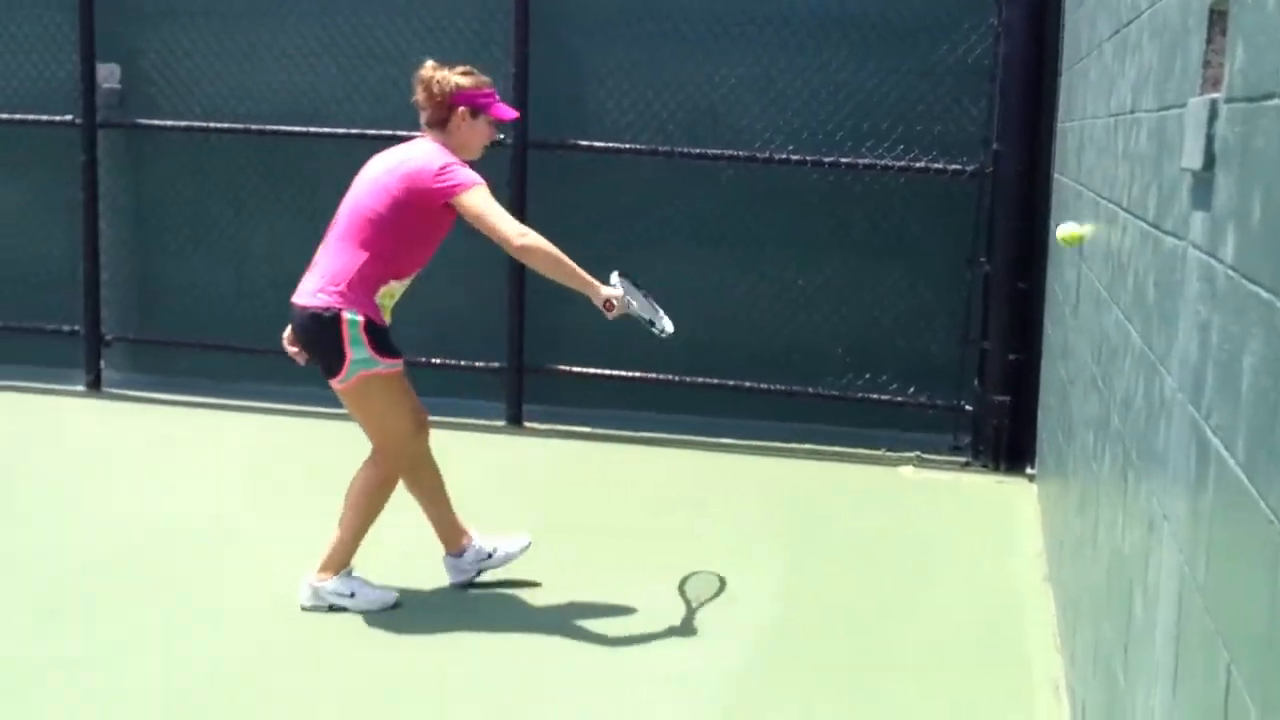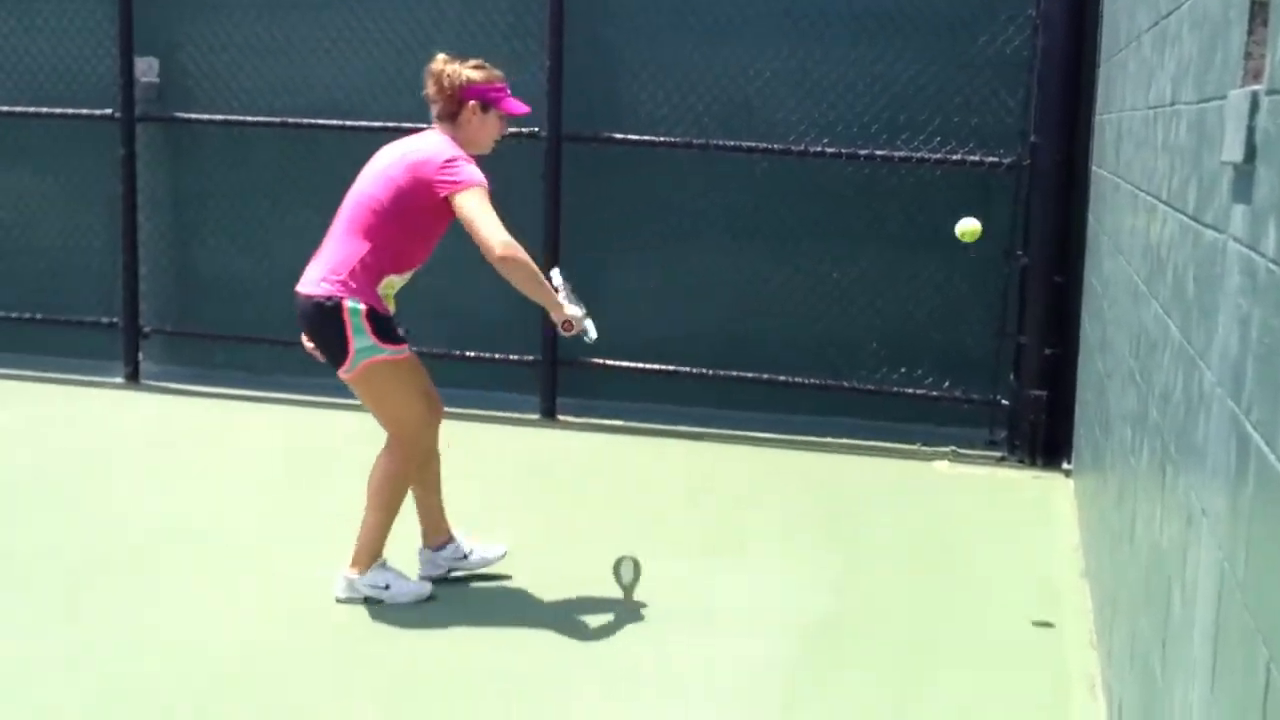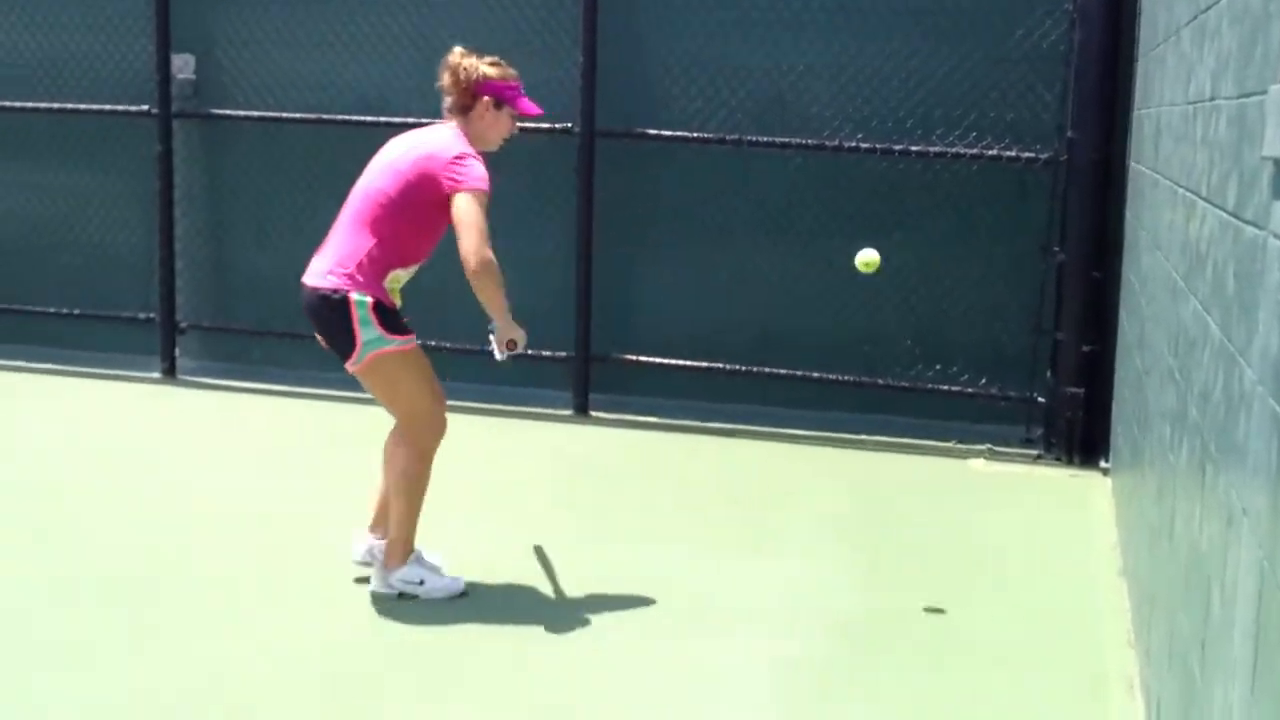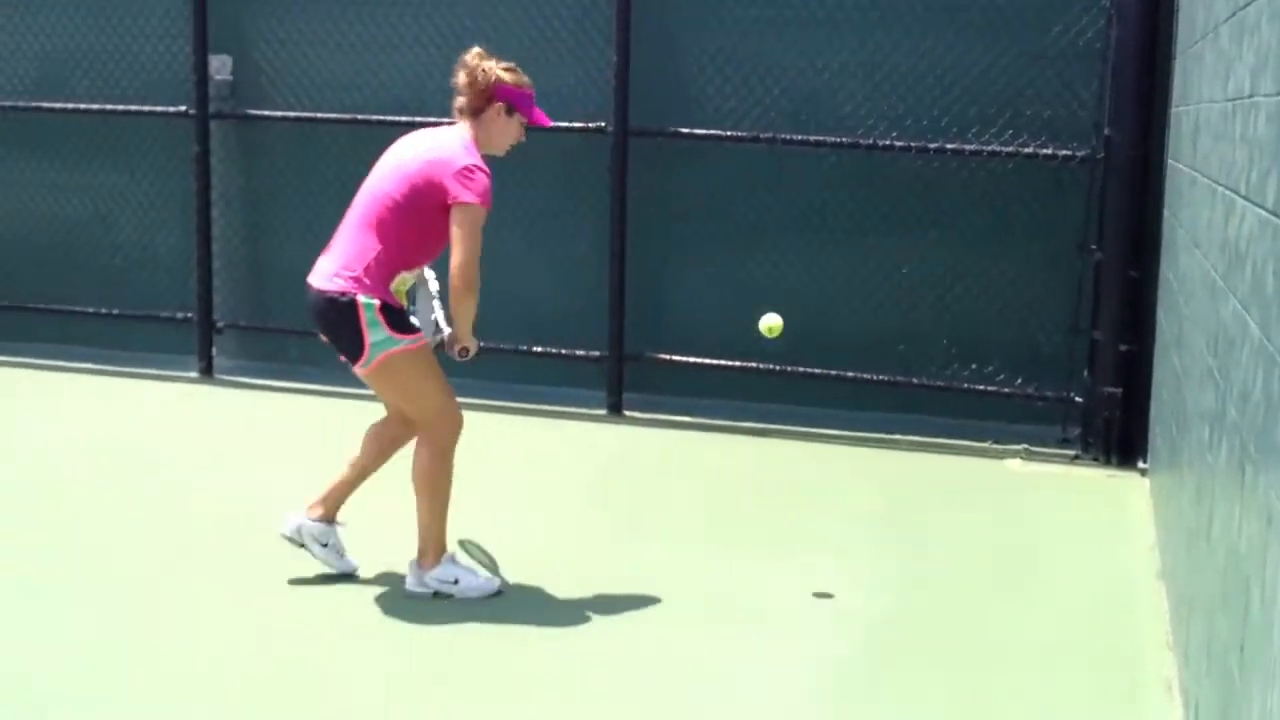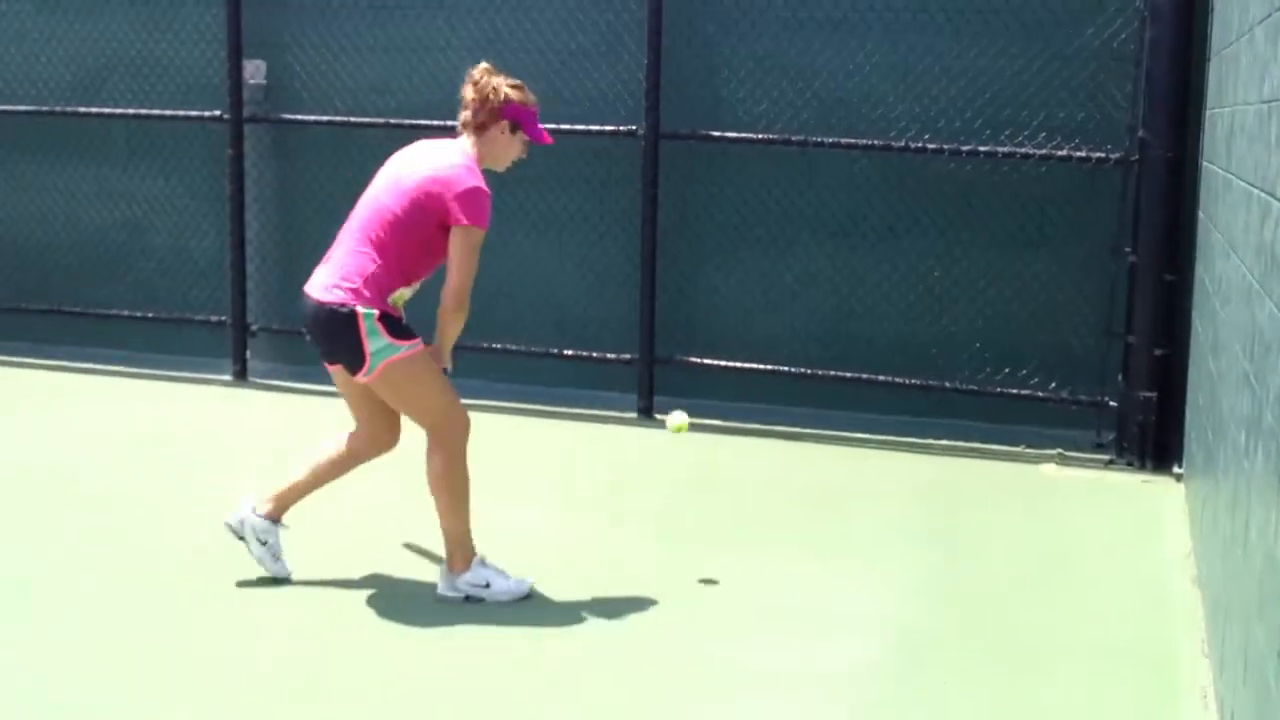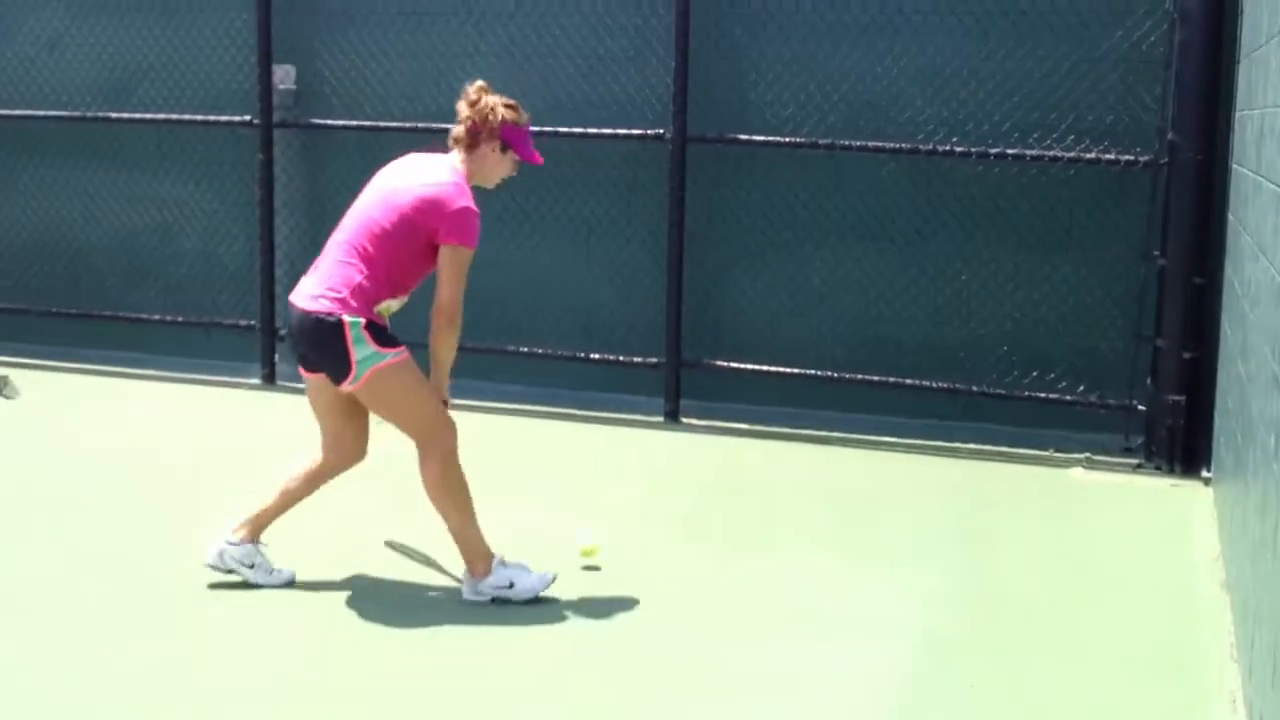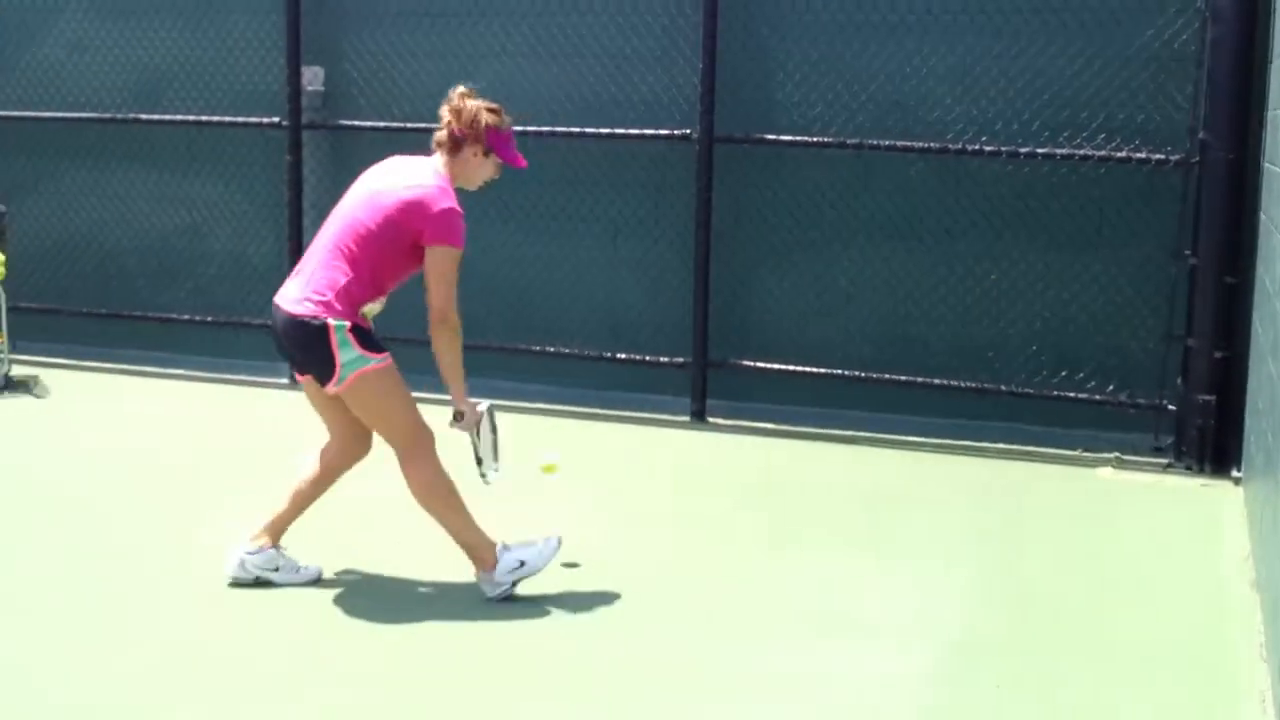
dt=0.1s
person 1, frame 1
left shoulder: (396, 159)
right shoulder: (444, 170)
left elbow: (342, 240)
right elbow: (519, 241)
left wrist: (301, 320)
right wrist: (594, 289)
left hip: (320, 311)
right hip: (344, 320)
left knee: (412, 427)
right knee: (396, 448)
left ankle: (461, 550)
right ankle: (330, 576)
person 1, frame 2
left shoulder: (411, 149)
right shoulder: (453, 165)
right elbow: (501, 250)
right wrist: (558, 307)
left hip: (328, 300)
right hip: (347, 308)
left knee: (424, 413)
right knee: (411, 431)
left ankle: (439, 544)
right ankle: (362, 570)
person 1, frame 3
left shoulder: (416, 142)
right shoulder: (462, 162)
right elbow: (478, 263)
right wrist: (505, 323)
left hip: (335, 291)
right hip: (352, 300)
left knee: (421, 413)
right knee: (426, 423)
left ankle: (382, 537)
right ankle: (399, 564)
person 1, frame 4
left shoulder: (424, 139)
right shoulder: (467, 169)
right elbow: (462, 278)
right wrist: (463, 333)
left hip: (334, 290)
right hip: (358, 303)
left knee: (410, 418)
right knee: (443, 423)
left ankle: (319, 517)
right ankle: (431, 564)
person 1, frame 5
left shoulder: (421, 151)
right shoulder: (469, 188)
right elbow: (456, 296)
right wrist: (442, 352)
left hip: (328, 300)
right hip: (357, 314)
left knee: (375, 434)
right knee: (450, 426)
left ankle: (263, 513)
right ankle: (463, 569)
person 1, frame 6
left shoulder: (409, 166)
right shoulder: (458, 207)
right elbow: (446, 315)
right wrist: (439, 386)
left hip: (311, 313)
right hip: (340, 324)
left knee: (345, 448)
right knee: (436, 434)
left ankle: (240, 540)
right ankle: (485, 572)
person 1, frame 7
left shoulder: (396, 168)
right shoulder: (441, 208)
right elbow: (442, 316)
right wrist: (460, 394)
left hip: (295, 314)
right hip: (328, 326)
left knee: (351, 443)
right knee: (414, 443)
left ankle: (260, 547)
right ankle: (492, 563)
